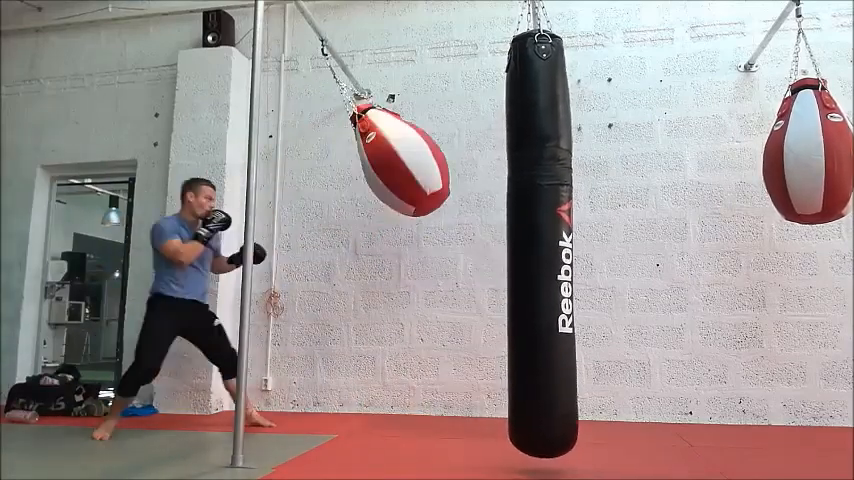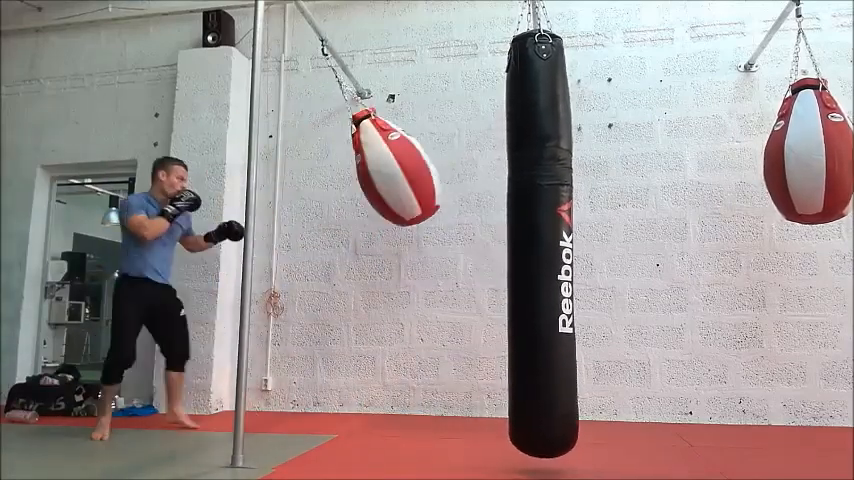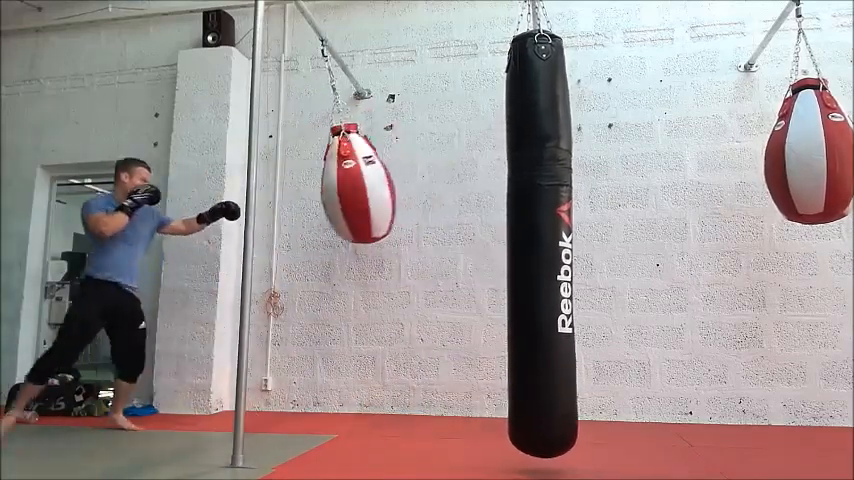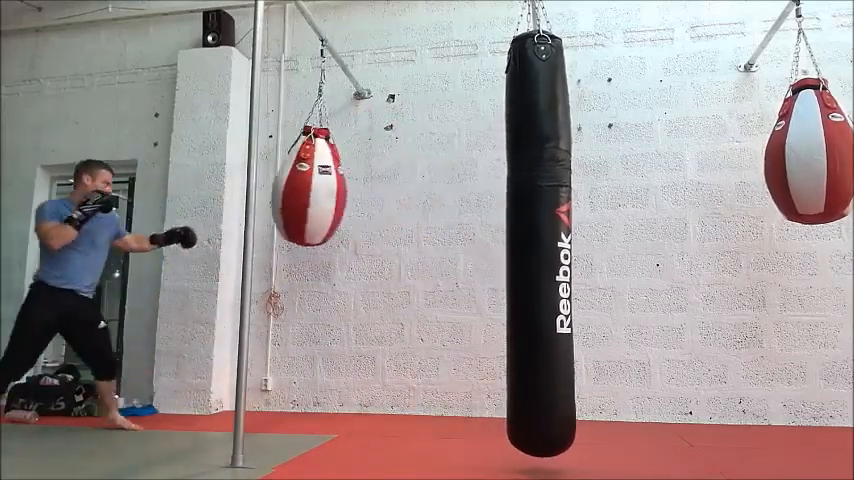
dt=0.2s
person 1, frame 1
left shoulder: (210, 232)
right shoulder: (164, 226)
left elbow: (217, 266)
right elbow: (180, 257)
left wrist: (240, 258)
right wrist: (204, 231)
left hip: (197, 308)
right hip: (165, 306)
left knee: (228, 359)
right knee: (144, 367)
left ankle: (248, 412)
right ankle: (112, 418)
person 1, frame 2
left shoulder: (179, 214)
right shoulder: (133, 203)
left elbow: (193, 244)
right elbow: (145, 231)
left wrist: (219, 234)
right wrist: (172, 210)
left hip: (163, 291)
right hip: (132, 287)
left knee: (178, 350)
right knee: (121, 354)
left ankle: (176, 409)
right ankle: (104, 416)
person 1, frame 3
left shoulder: (148, 214)
right shoulder: (96, 204)
left elbow: (182, 226)
right elbow: (104, 229)
left wrist: (212, 215)
right wrist: (130, 204)
left hip: (126, 297)
right hip: (95, 291)
left knee: (134, 359)
right knee: (63, 353)
left ankle: (117, 414)
person 1, frame 4
left shoulder: (106, 219)
right shoulder: (50, 209)
left elbow: (133, 243)
right elbow: (54, 240)
left wrist: (167, 237)
right wrist: (80, 213)
left hip: (82, 302)
right hip: (48, 298)
left knee: (105, 361)
left ankle: (112, 415)
